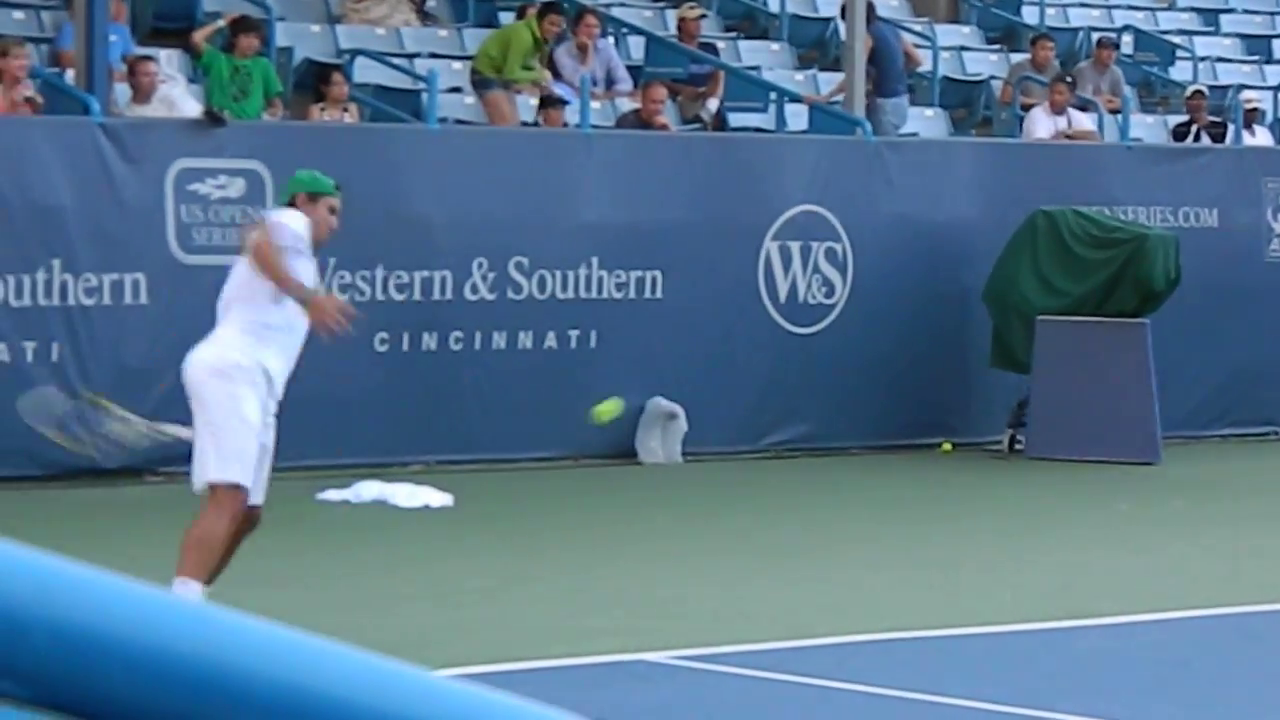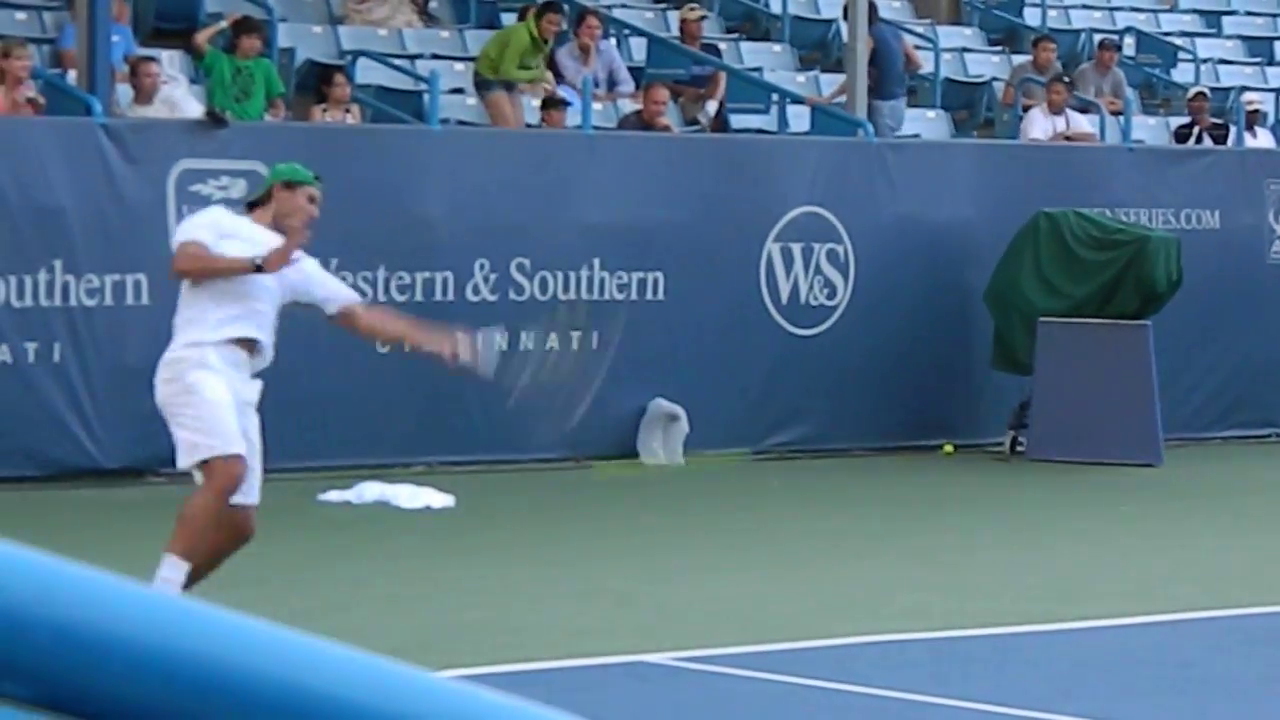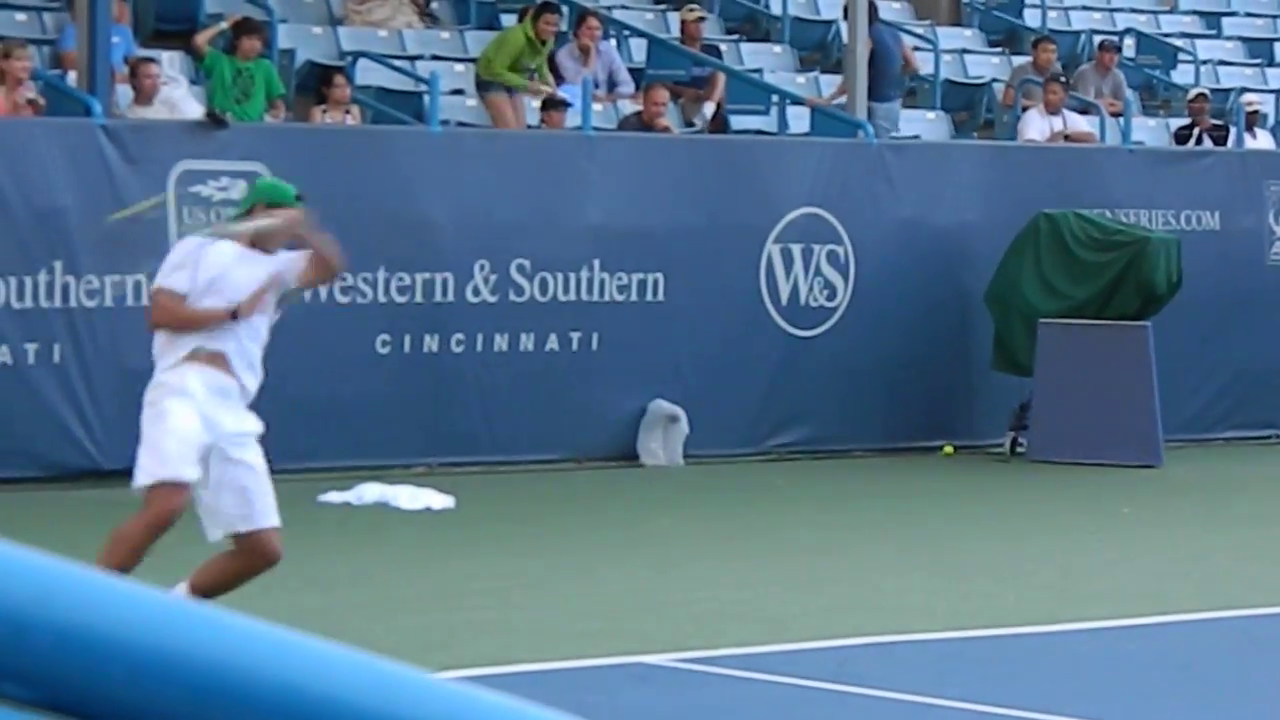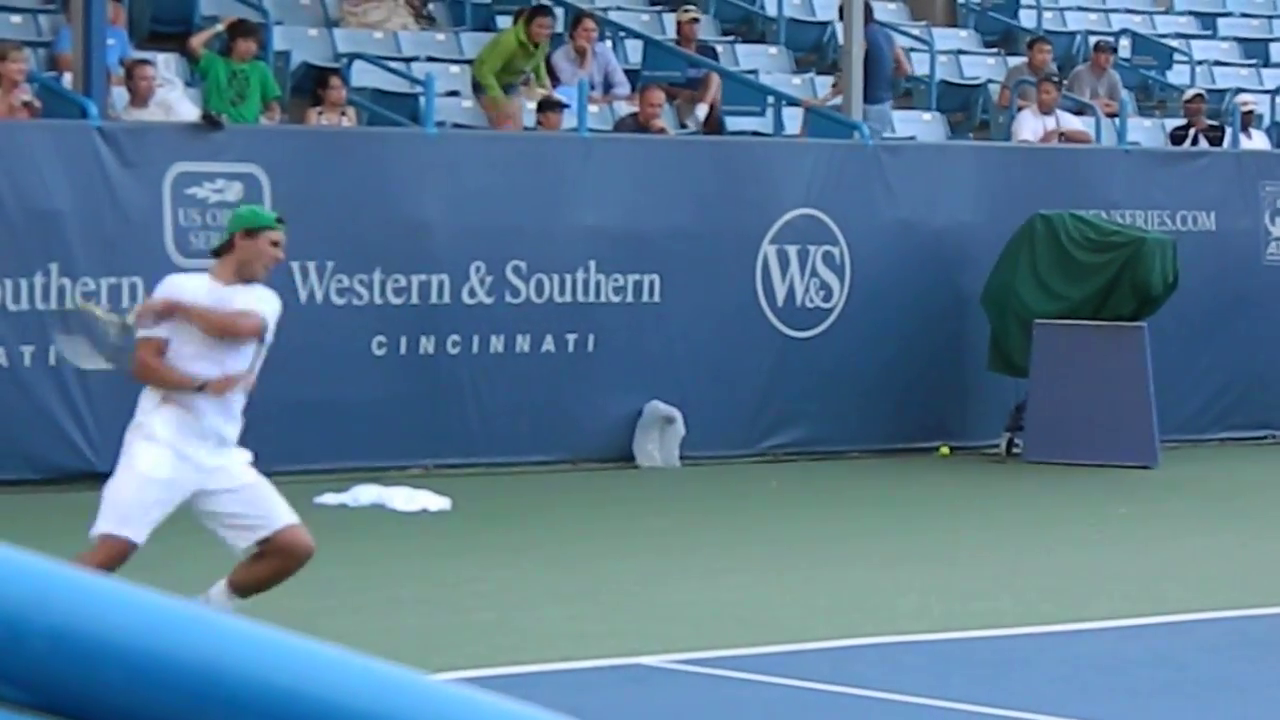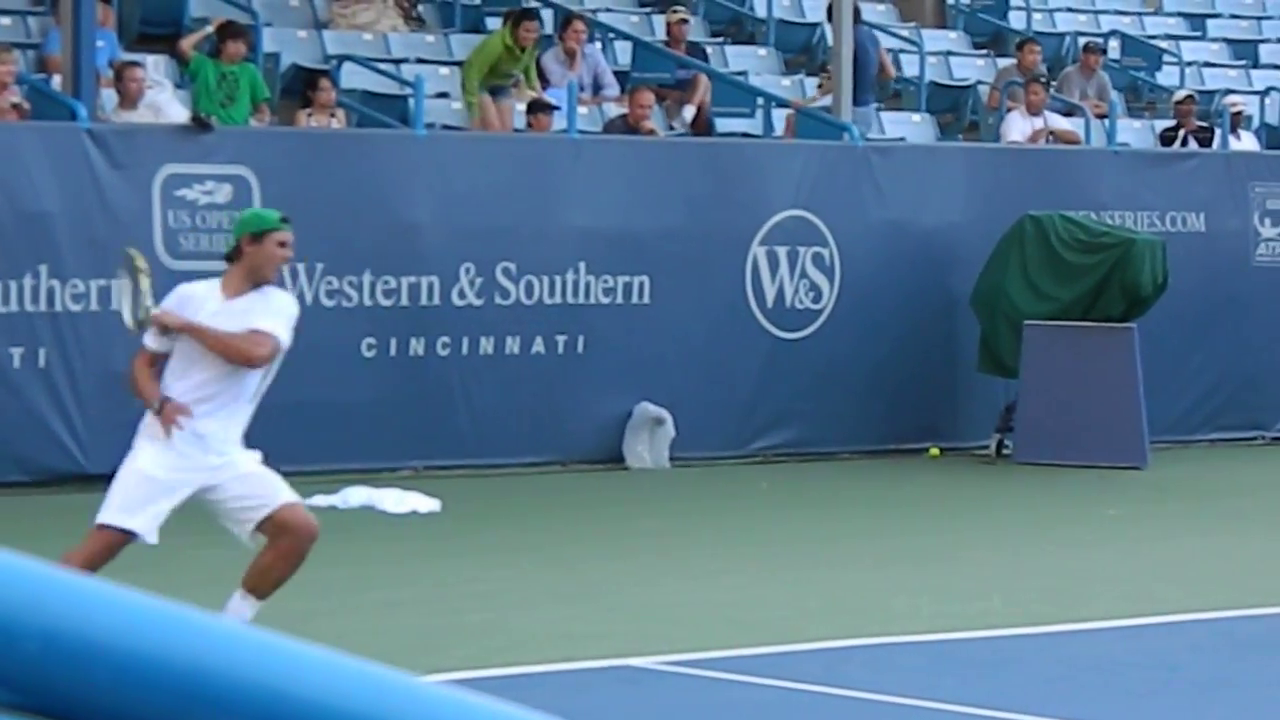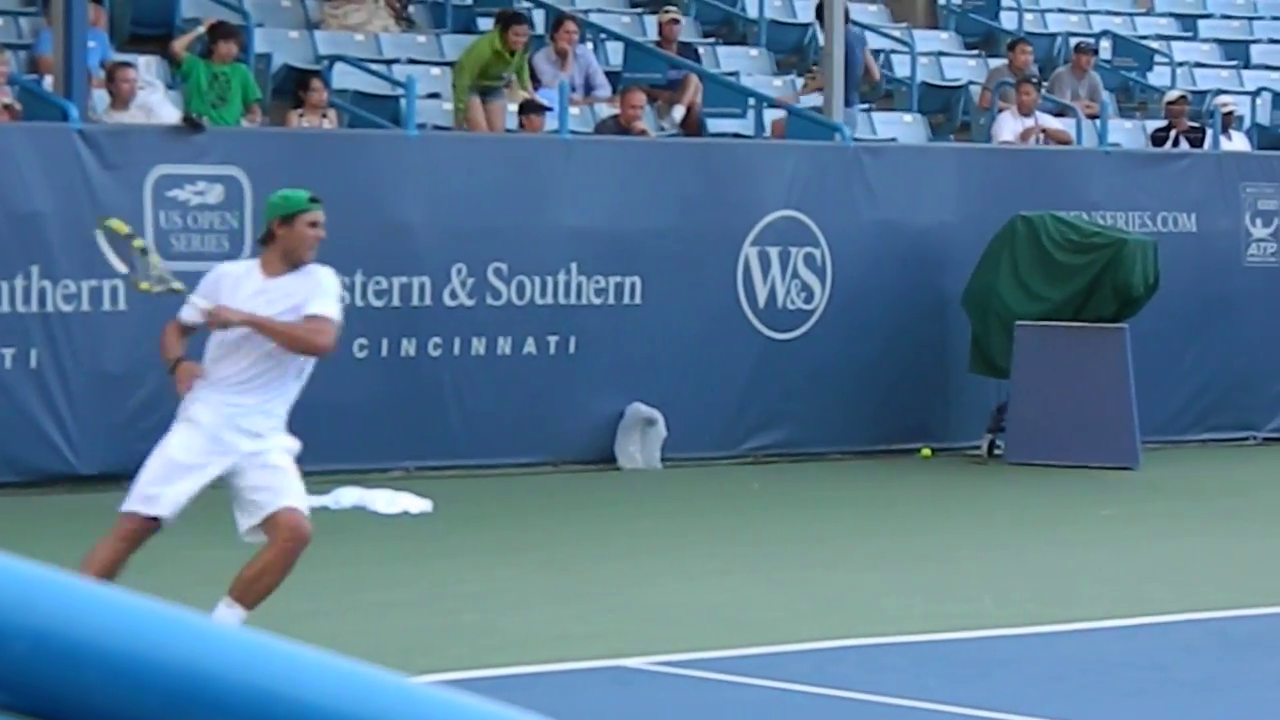
dt=0.1s
person 1, frame 1
left shoulder: (293, 260)
right shoulder: (289, 224)
right elbow: (260, 243)
right wrist: (307, 296)
left hip: (254, 383)
right hip: (232, 373)
left knee: (245, 515)
right knee: (227, 501)
person 1, frame 2
left shoulder: (297, 264)
right shoulder: (215, 221)
left elbow: (362, 316)
right elbow: (185, 265)
left wrist: (435, 339)
right wrist: (256, 264)
left hip: (237, 389)
right hip: (194, 366)
left knee: (239, 527)
right knee: (226, 473)
left ankle: (164, 595)
right ankle: (162, 596)
person 1, frame 3
left shoulder: (281, 267)
right shoulder: (201, 251)
left elbow: (328, 269)
right elbow: (161, 314)
left wrist: (306, 231)
right wrist: (235, 311)
left hip: (233, 415)
right hip: (183, 395)
left knee: (264, 549)
right knee: (165, 505)
person 1, frame 4
left shoulder: (266, 300)
right shoulder: (176, 285)
left elbow: (241, 329)
right elbow: (145, 361)
left wrist: (176, 308)
right wrist: (202, 386)
left hip: (220, 456)
right hip: (160, 443)
left knee: (297, 548)
right knee: (108, 553)
left ankle: (213, 608)
person 1, frame 5
left shoulder: (280, 303)
right shoulder: (187, 295)
left elbow: (256, 354)
right elbow: (142, 366)
left wrist: (186, 324)
right wrist: (159, 404)
left hip: (225, 457)
right hip: (165, 444)
left knee: (301, 527)
right knee: (103, 541)
person 1, frame 6
left shoulder: (322, 281)
right shoulder: (224, 276)
left elbow: (321, 342)
right elbow: (173, 330)
left wrist: (249, 319)
right wrist: (178, 364)
left hip: (261, 437)
right hip: (201, 423)
left knee: (294, 532)
right knee: (134, 526)
